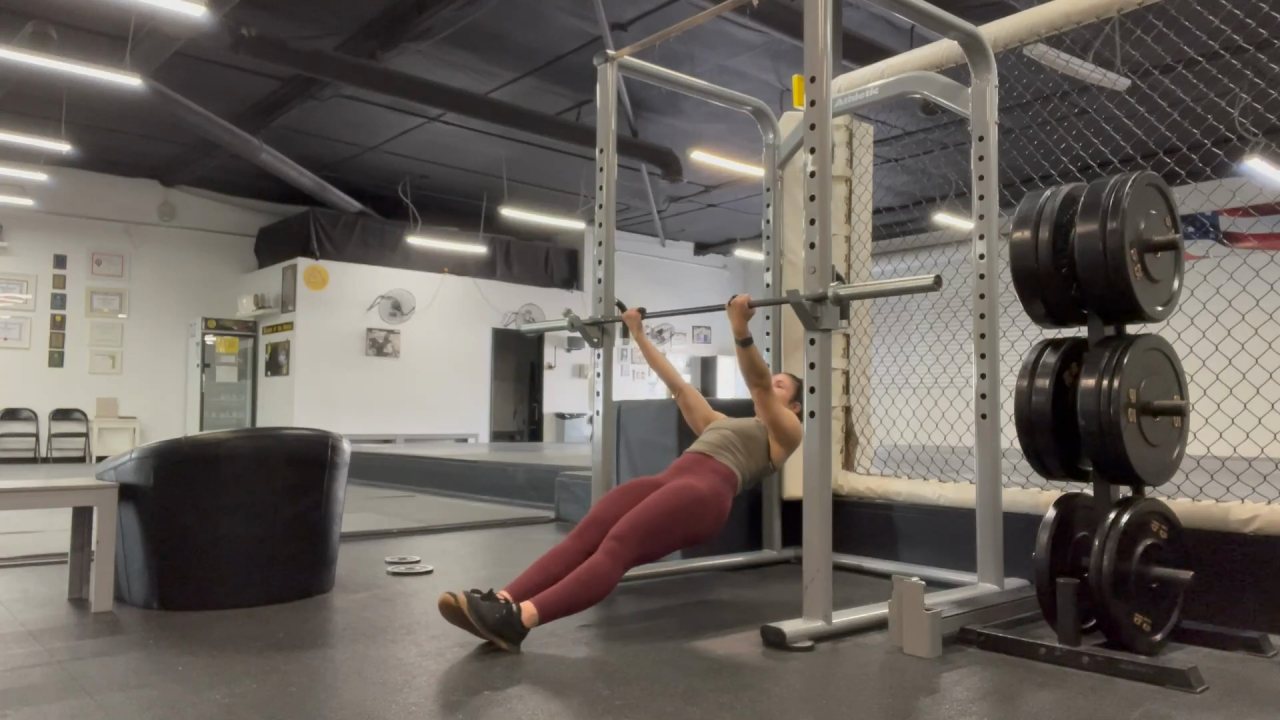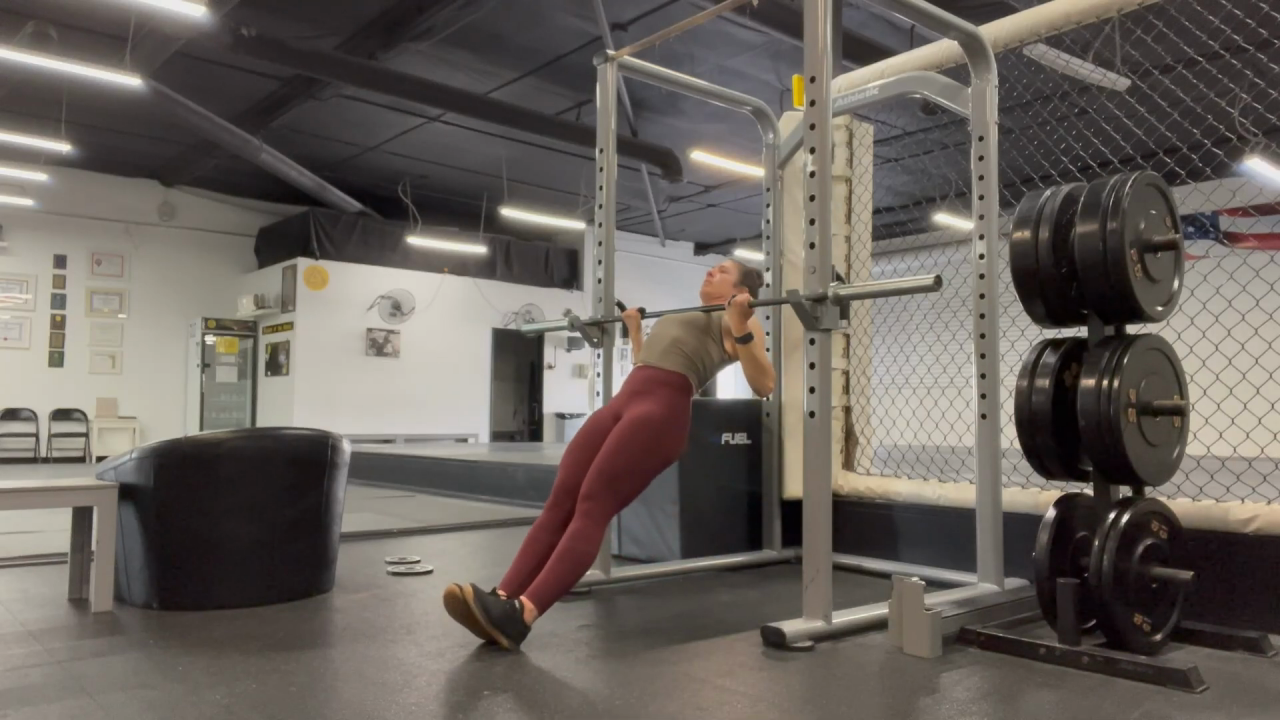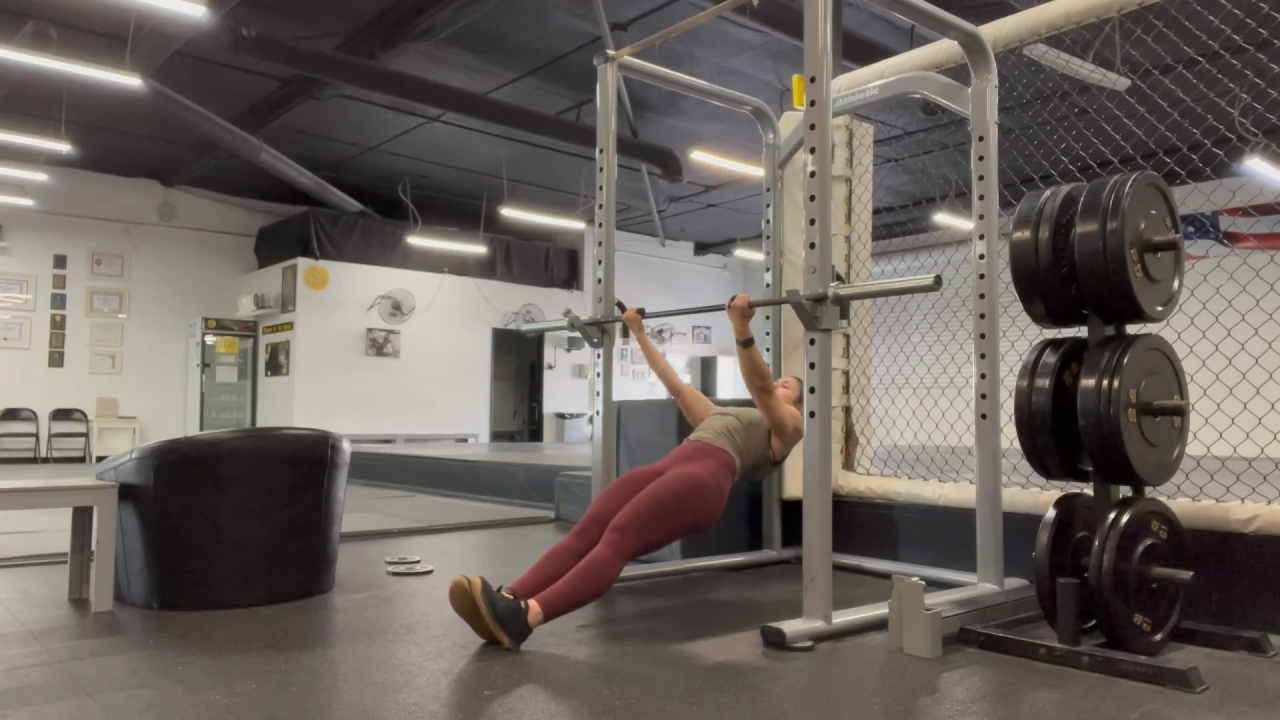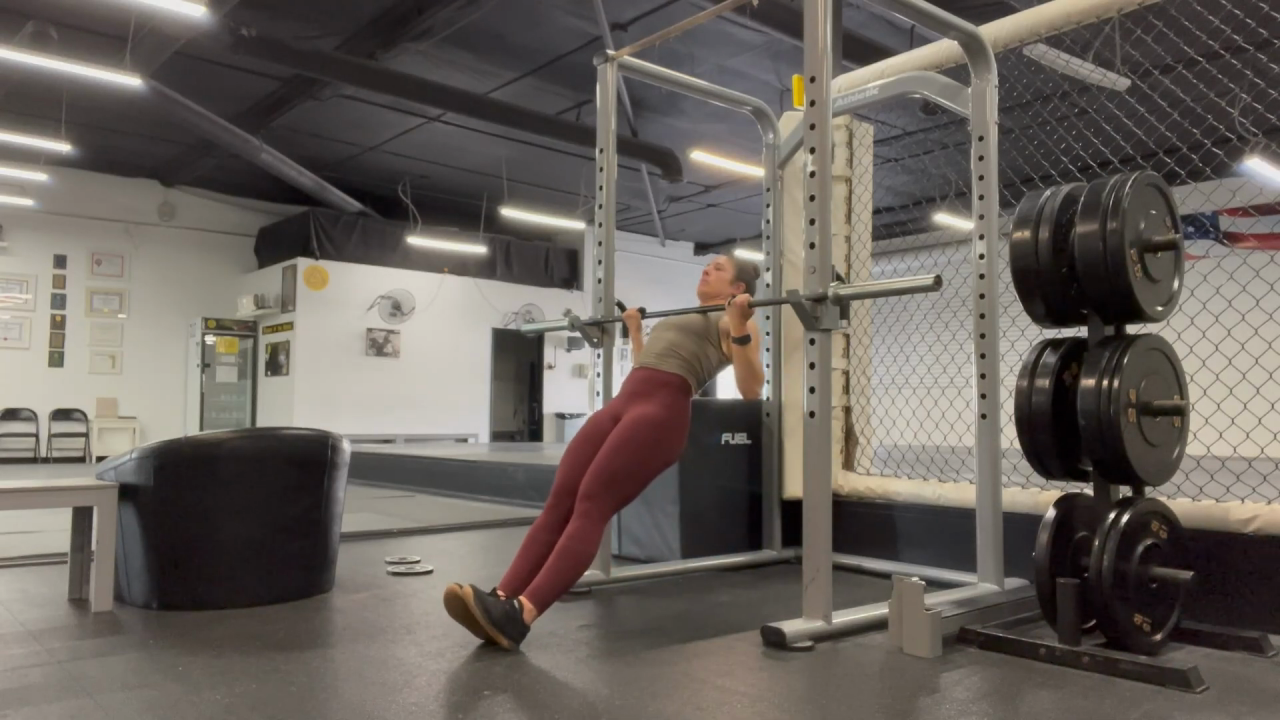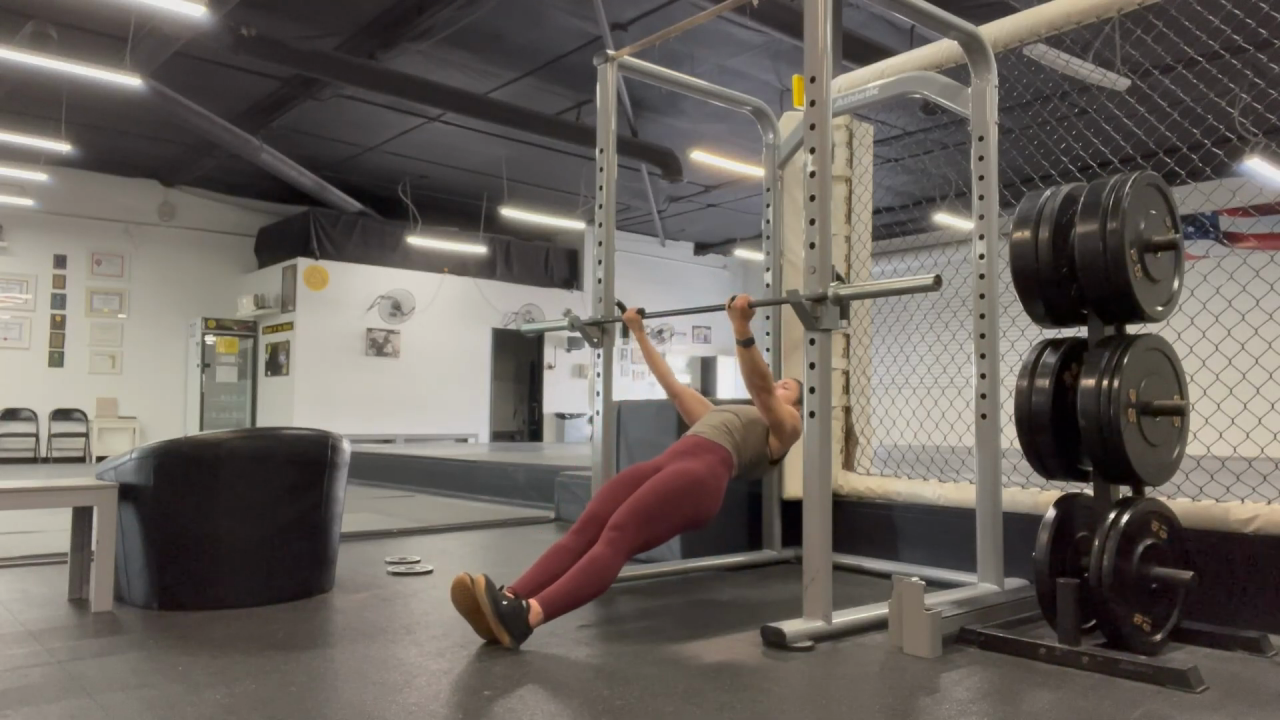
dt=1s
person 1, frame 1
left shoulder: (786, 432)
right shoulder: (722, 422)
left elbow: (759, 383)
right elbow: (678, 386)
left wrist: (741, 329)
right wrist: (639, 334)
left hip: (706, 492)
right hip: (670, 479)
left knee: (618, 545)
right knee: (587, 534)
left ankle: (517, 619)
right ankle: (502, 601)
person 1, frame 2
left shoulder: (735, 323)
right shoulder: (682, 321)
left elbow: (764, 385)
left wrist: (740, 325)
right wrist: (634, 330)
left hip: (663, 410)
right hip: (623, 401)
left knee: (591, 509)
right knee: (559, 506)
left ankle: (520, 616)
right ankle: (502, 601)
person 1, frame 3
left shoulder: (787, 425)
right shoulder: (722, 415)
left elbow: (761, 386)
right elbow: (676, 386)
left wrist: (742, 330)
right wrist: (639, 334)
left hip: (704, 478)
right hip: (666, 466)
left knee: (617, 539)
right knee: (585, 533)
left ankle: (524, 618)
right ankle: (507, 602)
person 1, frame 4
left shoulder: (733, 324)
right shoulder: (686, 322)
left elbow: (751, 390)
left wrist: (739, 324)
right wrist: (635, 331)
left hip: (662, 411)
right hip: (622, 402)
left knee: (590, 507)
right knee: (559, 505)
left ankle: (520, 615)
right ankle: (501, 601)
person 1, frame 5
left shoulder: (784, 426)
right shoulder: (720, 414)
left elbow: (761, 387)
right elbow: (673, 387)
left wrist: (743, 330)
right wrist: (640, 334)
left hip: (702, 473)
right hip: (663, 463)
left knee: (617, 537)
right knee: (584, 530)
left ankle: (525, 617)
right ankle: (509, 601)
